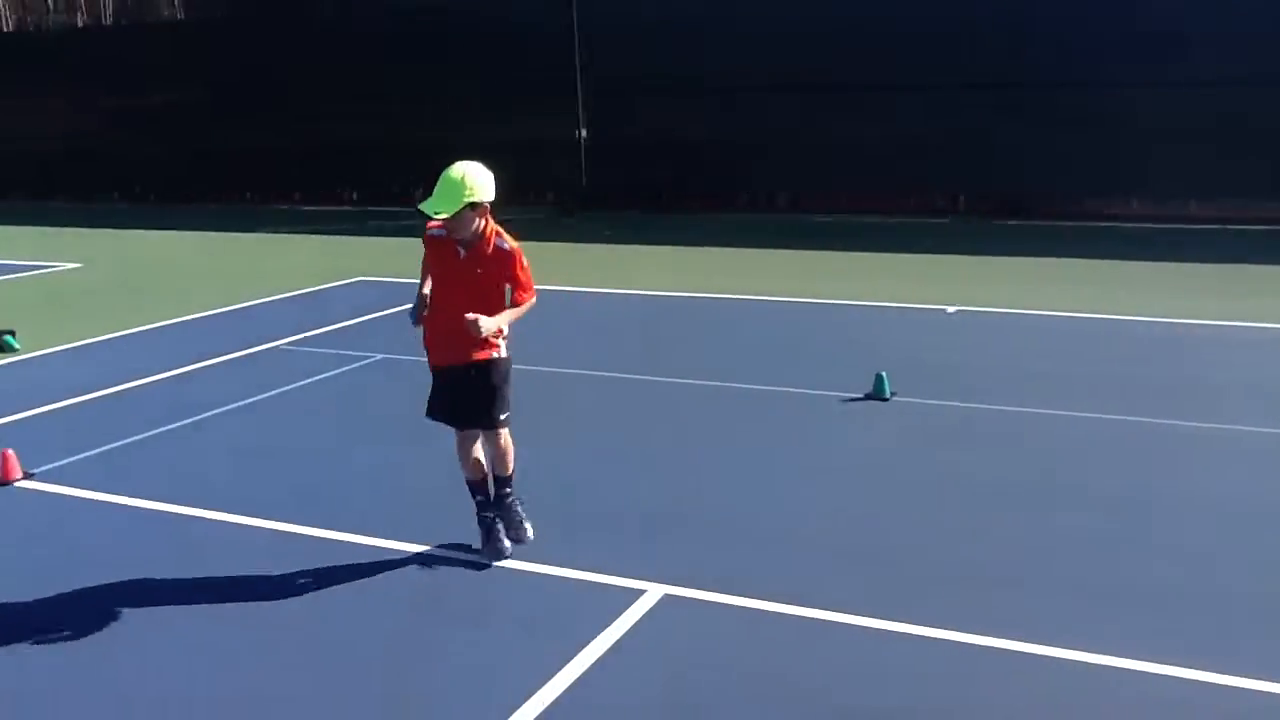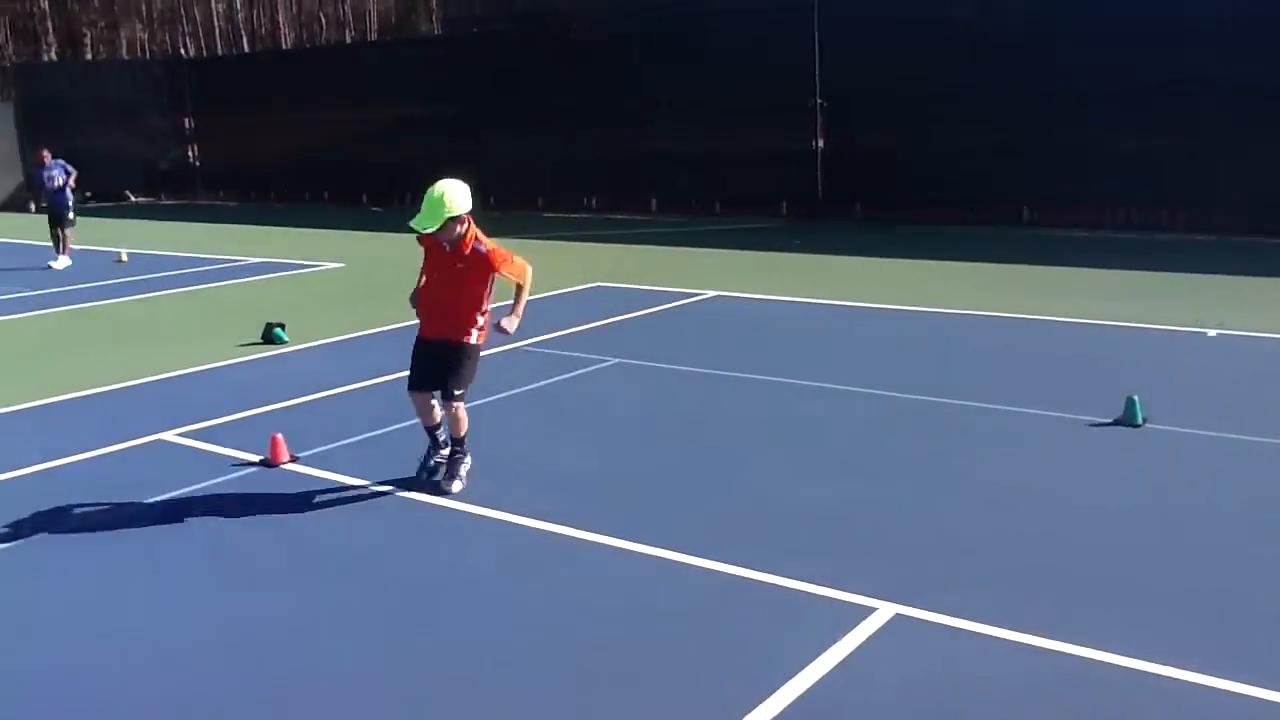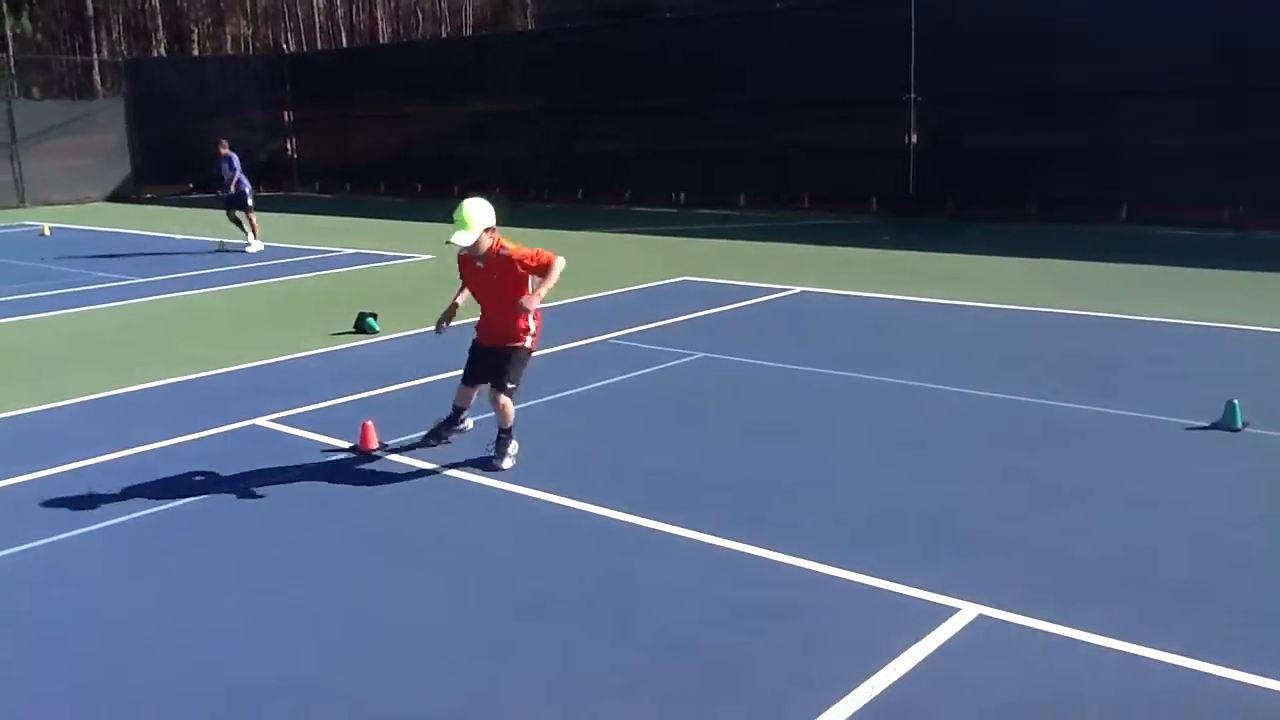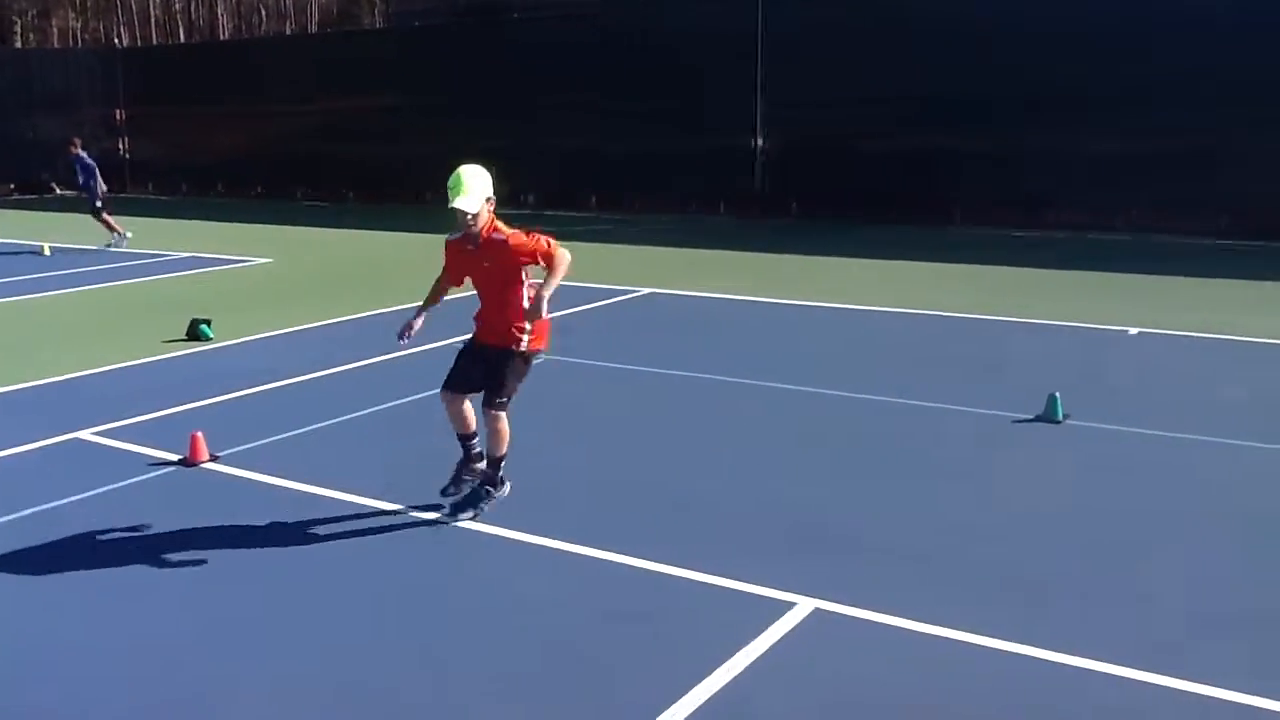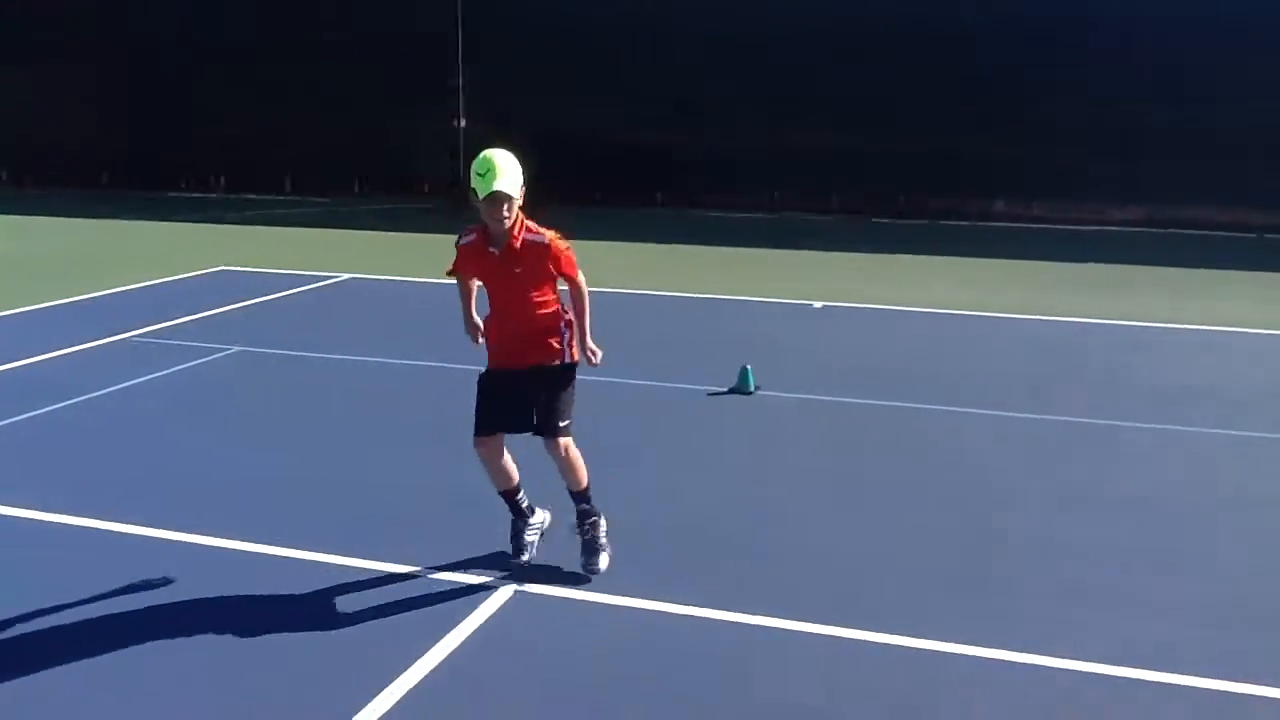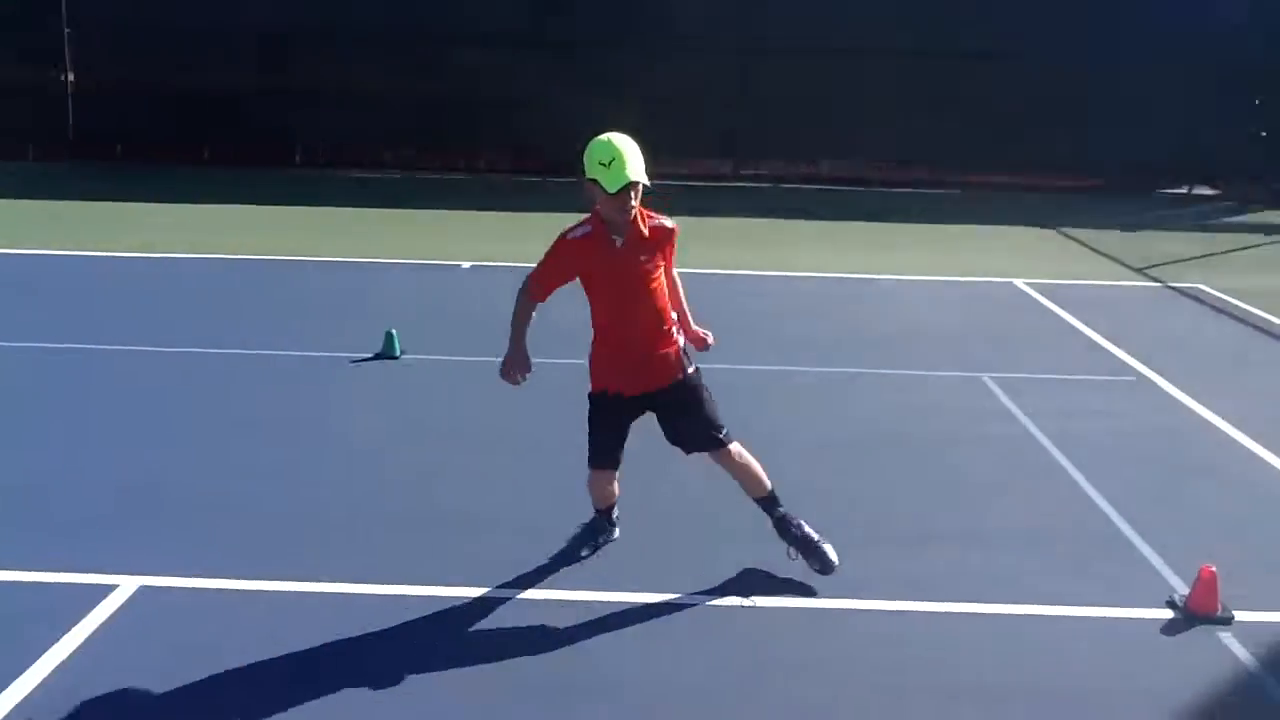
dt=0.5s
person 1, frame 1
left shoulder: (505, 250)
right shoulder: (435, 236)
left elbow: (526, 297)
left wrist: (496, 324)
right wrist: (421, 297)
left hip: (486, 350)
right hip: (445, 351)
left knee: (496, 428)
right knee: (467, 433)
left ankle: (507, 499)
right ankle: (484, 506)
person 1, frame 2
left shoulder: (485, 252)
right shoulder: (431, 237)
left elbow: (525, 272)
left wrist: (515, 316)
right wrist: (420, 285)
left hip: (467, 333)
right hip: (432, 328)
left knee: (453, 402)
right knee: (419, 394)
left ankle: (459, 455)
right ankle: (439, 446)
person 1, frame 3
left shoulder: (513, 256)
right shoulder: (465, 257)
left elbow: (557, 262)
left wrist: (537, 295)
right wrist: (452, 306)
left hip: (518, 334)
right hip: (487, 332)
left knee: (499, 395)
right knee: (468, 385)
left ankle: (506, 441)
right ankle: (458, 420)
person 1, frame 4
left shoulder: (509, 242)
right shoulder: (455, 244)
left elbow: (562, 256)
right elbow: (447, 280)
left wrist: (543, 294)
right wrist: (422, 313)
left hip: (519, 335)
right hip: (487, 331)
left knee: (494, 410)
right knee: (451, 394)
left ankle: (493, 481)
right ankle: (472, 459)
person 1, frame 5
left shoulder: (544, 243)
right shoulder: (470, 244)
left elbow: (576, 282)
left wrist: (585, 337)
right wrist: (470, 316)
left hip: (551, 350)
right hip: (503, 355)
left knee: (556, 439)
right knee: (488, 442)
left ankle: (589, 520)
right ankle: (525, 517)
person 1, frame 6
left shoulder: (661, 231)
right shoulder: (576, 243)
right elbow: (530, 291)
left wrist: (688, 324)
right wrist: (516, 346)
left hip: (667, 364)
right hip: (610, 378)
left knee: (724, 449)
right knee: (601, 473)
left ankle: (783, 522)
right ankle: (603, 523)
